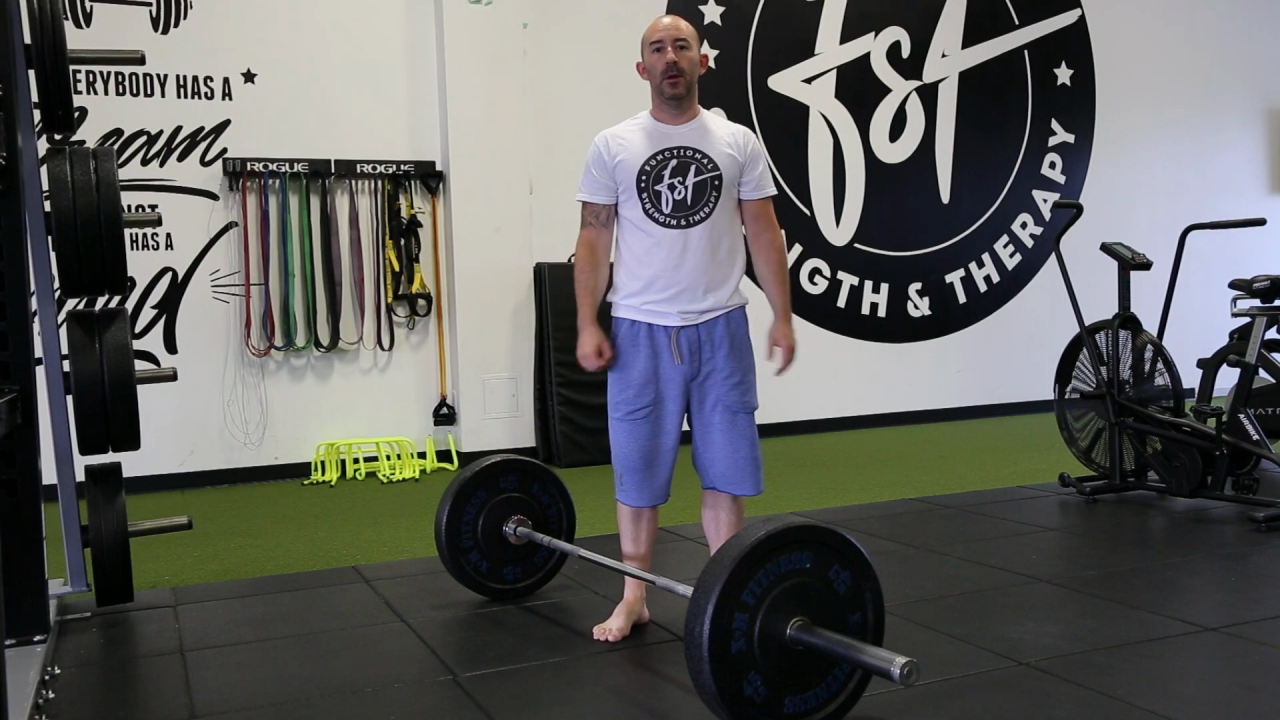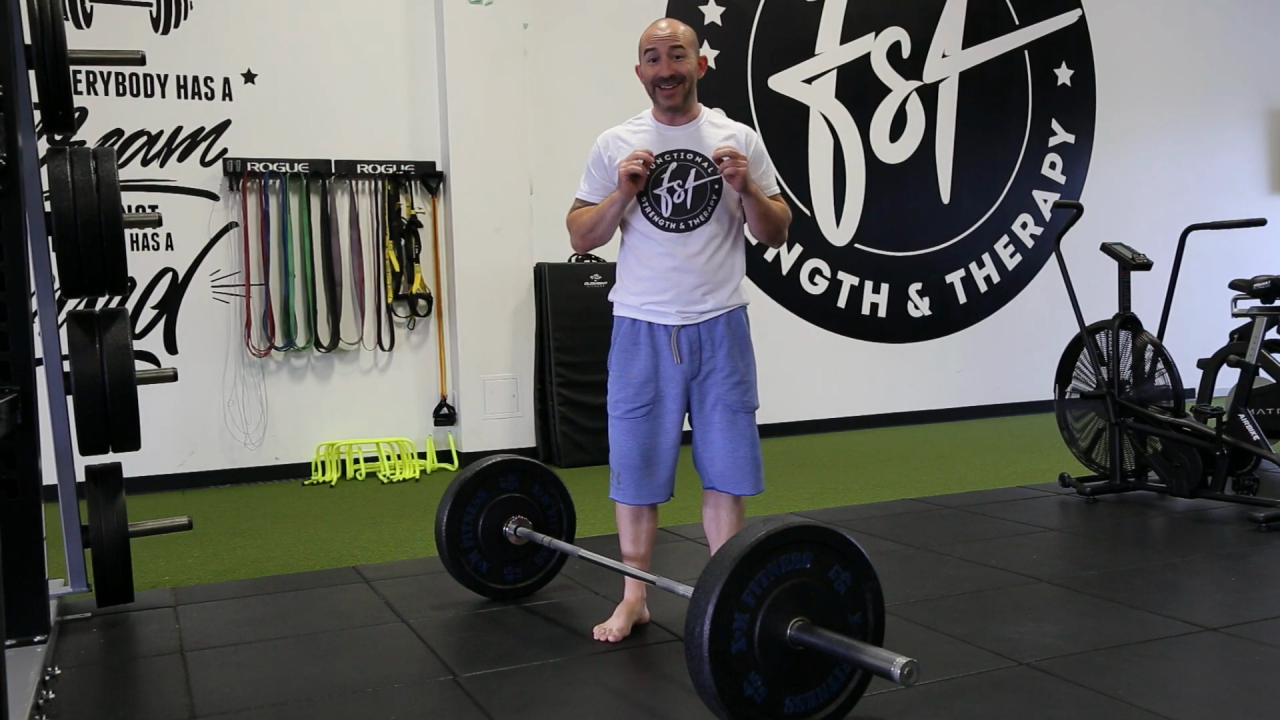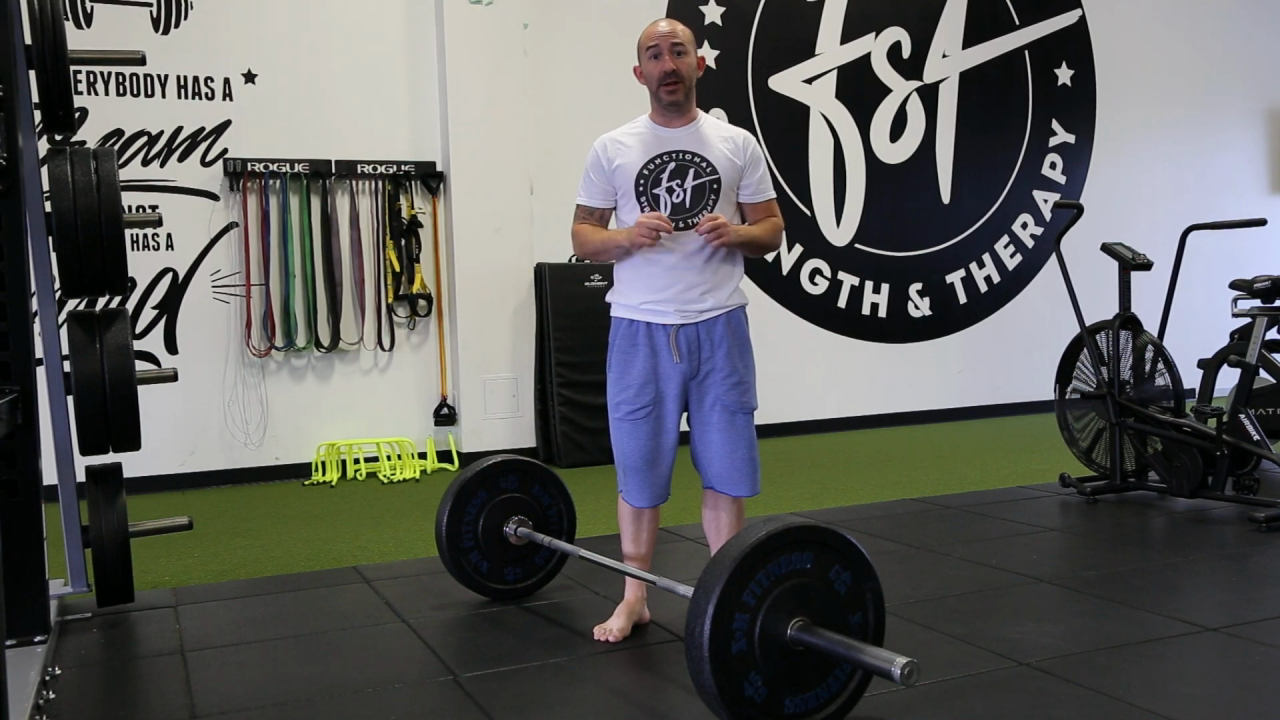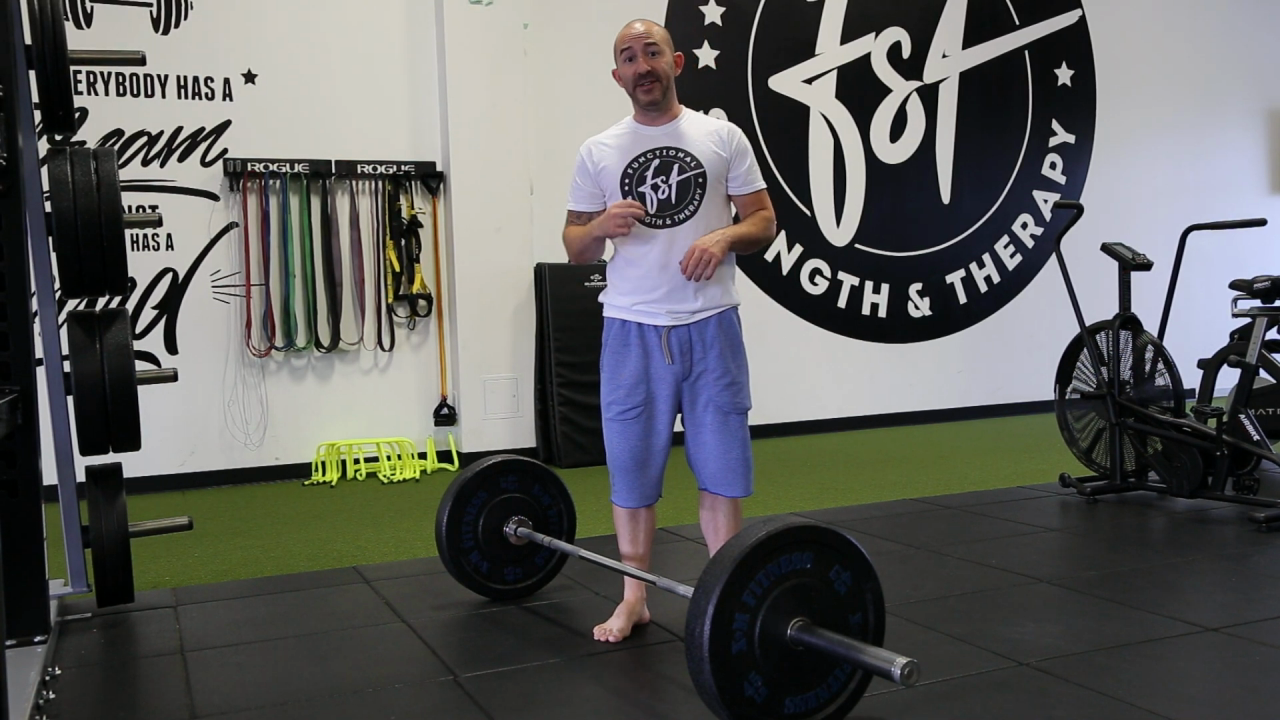
dt=1s
person 1, frame 1
left shoulder: (737, 142)
right shoulder: (612, 145)
left elbow: (764, 232)
right elbow: (593, 238)
left wrist: (782, 316)
right wrist: (588, 325)
left hip: (720, 327)
right hip: (640, 331)
left knee: (725, 468)
right knee: (637, 468)
right ankle: (633, 598)
person 1, frame 2
left shoulder: (739, 139)
right shoulder: (615, 144)
left elbow: (778, 231)
right elbow: (579, 236)
left wrist: (745, 187)
right wrist: (622, 193)
left hip: (720, 326)
right hip: (643, 328)
left knee: (726, 466)
right knee: (636, 464)
right ankle: (634, 598)
person 1, frame 3
left shoulder: (737, 144)
right shoulder: (611, 149)
left elbow: (773, 230)
right elbow: (583, 238)
left wrist: (737, 234)
right wrist: (626, 236)
left hip: (718, 326)
right hip: (640, 330)
left knee: (725, 467)
right knee: (638, 467)
right ankle: (634, 597)
person 1, frame 4
left shoulder: (723, 137)
right shoulder: (598, 152)
left elbow: (764, 221)
right elbow: (574, 247)
left wrist: (723, 237)
right wrist: (600, 228)
left hip: (710, 325)
right hip: (633, 330)
left knee: (722, 466)
right knee: (631, 466)
right ankle: (634, 598)
